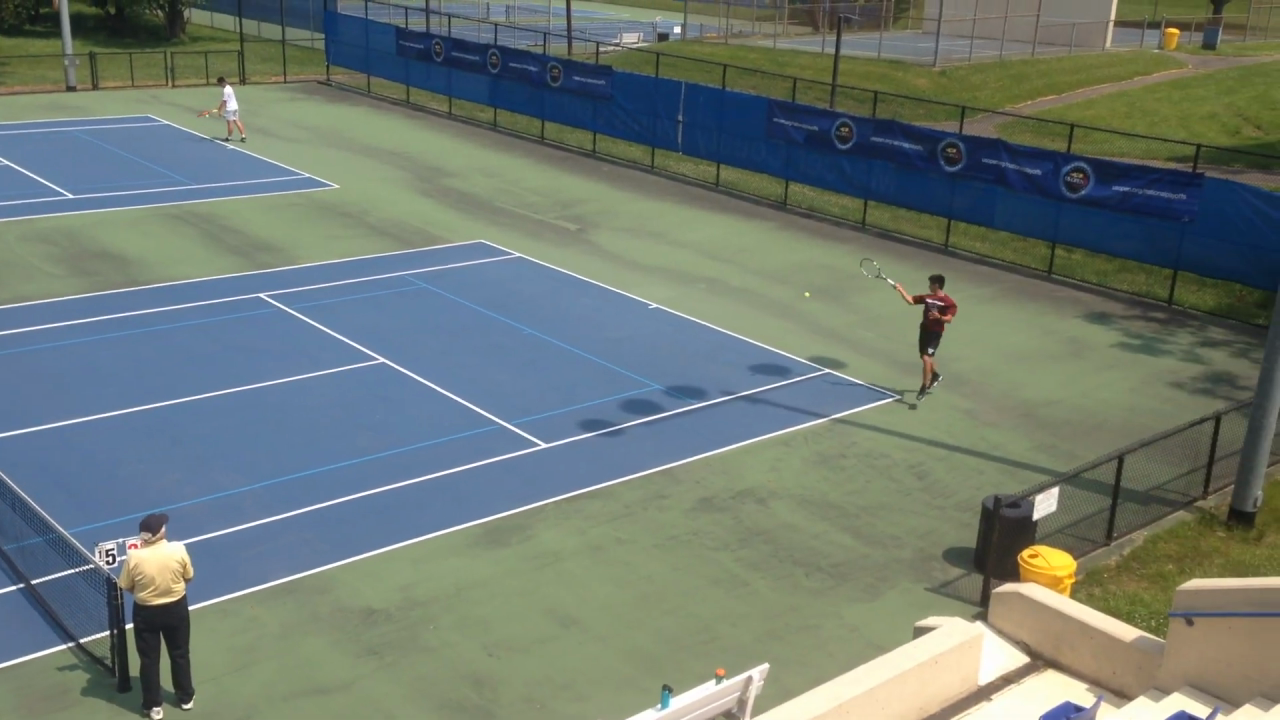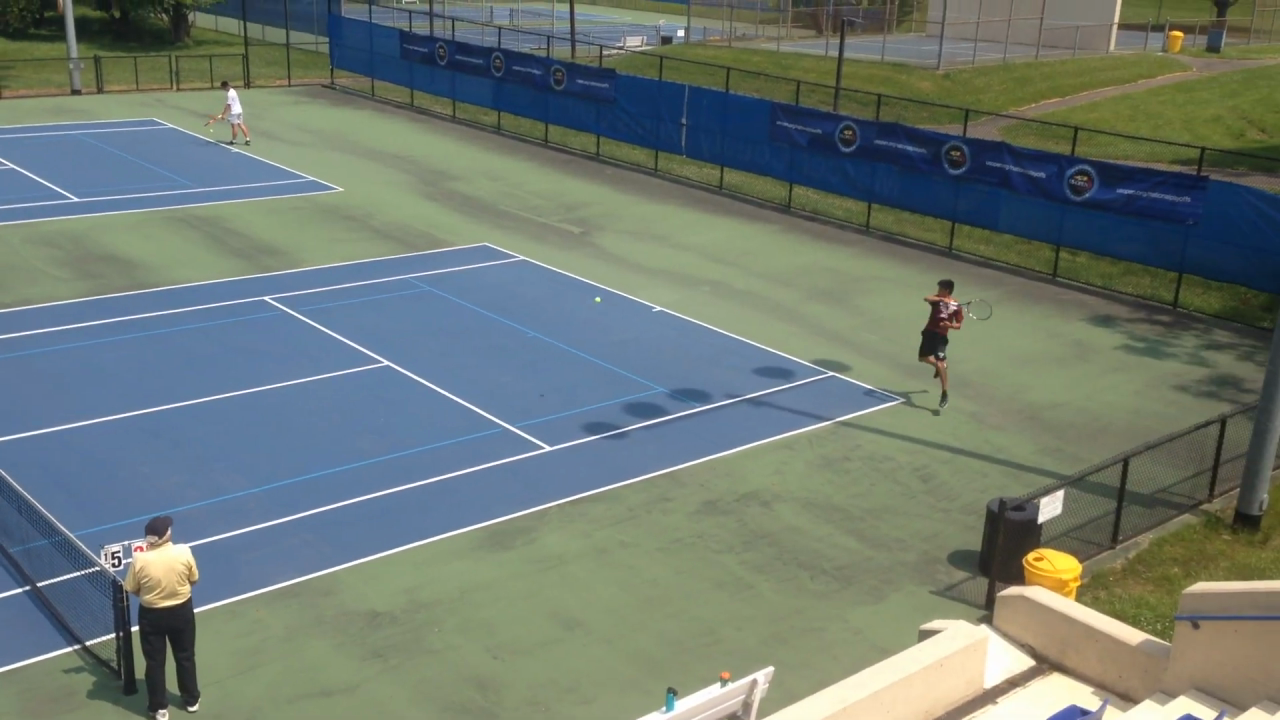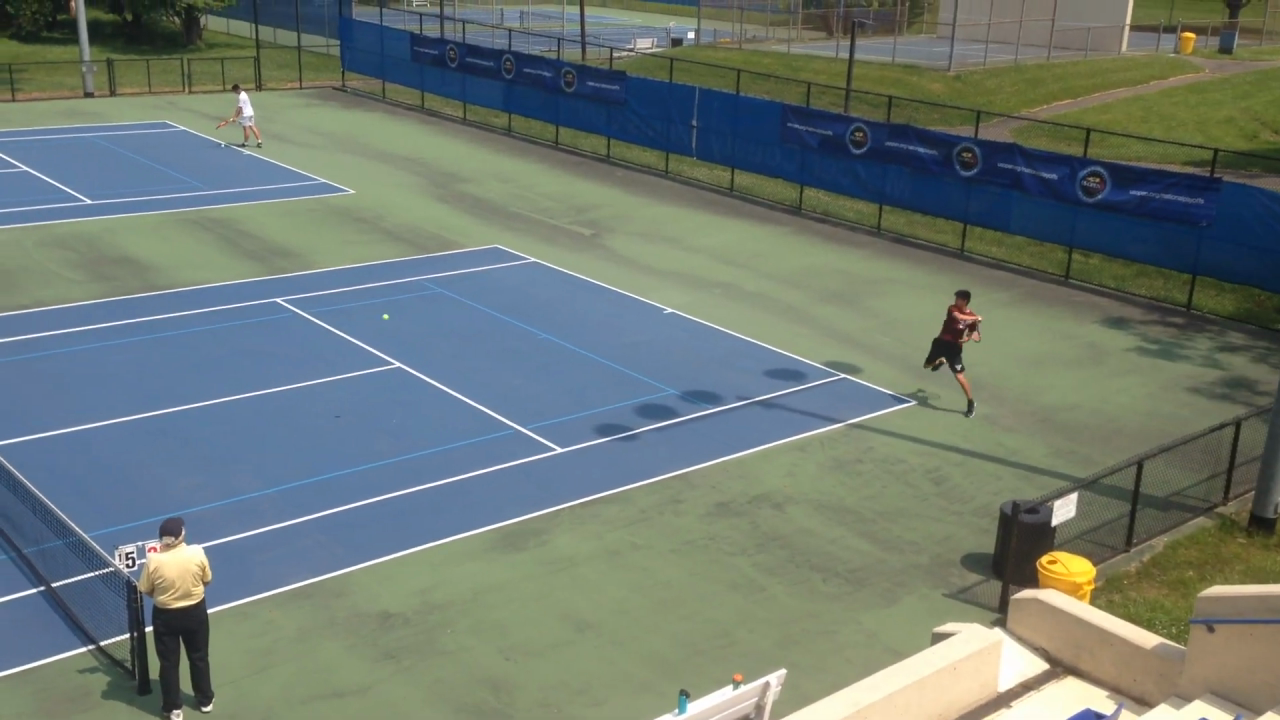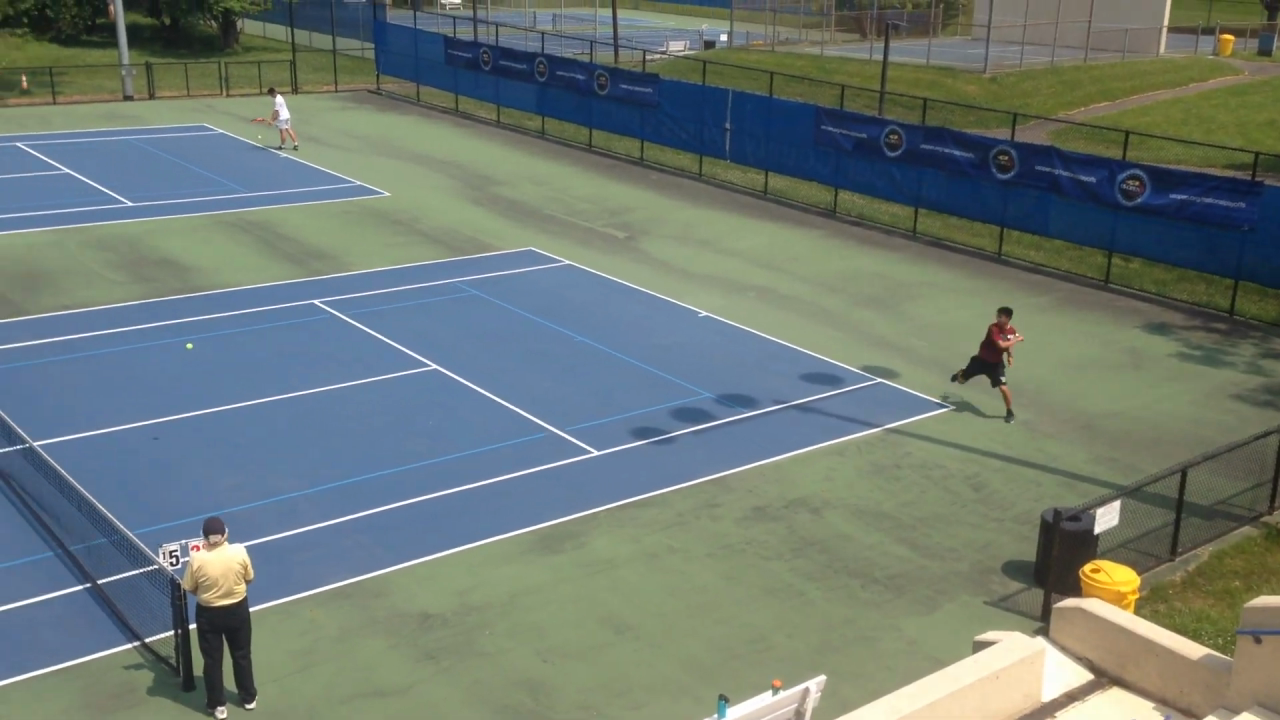
dt=0.1s
person 1, frame 1
left shoulder: (134, 557)
right shoulder: (178, 550)
left elbow: (127, 587)
right elbow: (188, 577)
left hip: (145, 613)
right hip: (176, 609)
left knee: (149, 660)
right knee: (180, 655)
right ankle: (186, 698)
person 1, frame 2
left shoulder: (140, 560)
right shoulder: (184, 552)
left elbow: (132, 590)
right elbow: (194, 579)
left hip: (151, 615)
right hip: (181, 611)
left knee: (155, 663)
right knee: (185, 657)
right ankle: (192, 700)
person 1, frame 3
left shoulder: (153, 560)
right shoulder: (197, 552)
left elbow: (146, 590)
right elbow: (206, 580)
left hip: (165, 616)
right hip: (195, 612)
left knee: (169, 663)
right knee: (199, 658)
right ankle: (205, 700)
person 1, frame 4
left shoulder: (197, 558)
right shoulder: (239, 551)
left elbow: (189, 588)
right elbow: (249, 578)
left hip: (208, 614)
right hip: (237, 610)
left knee: (212, 661)
right knee: (242, 655)
left ankle: (218, 705)
right ankle: (249, 698)
